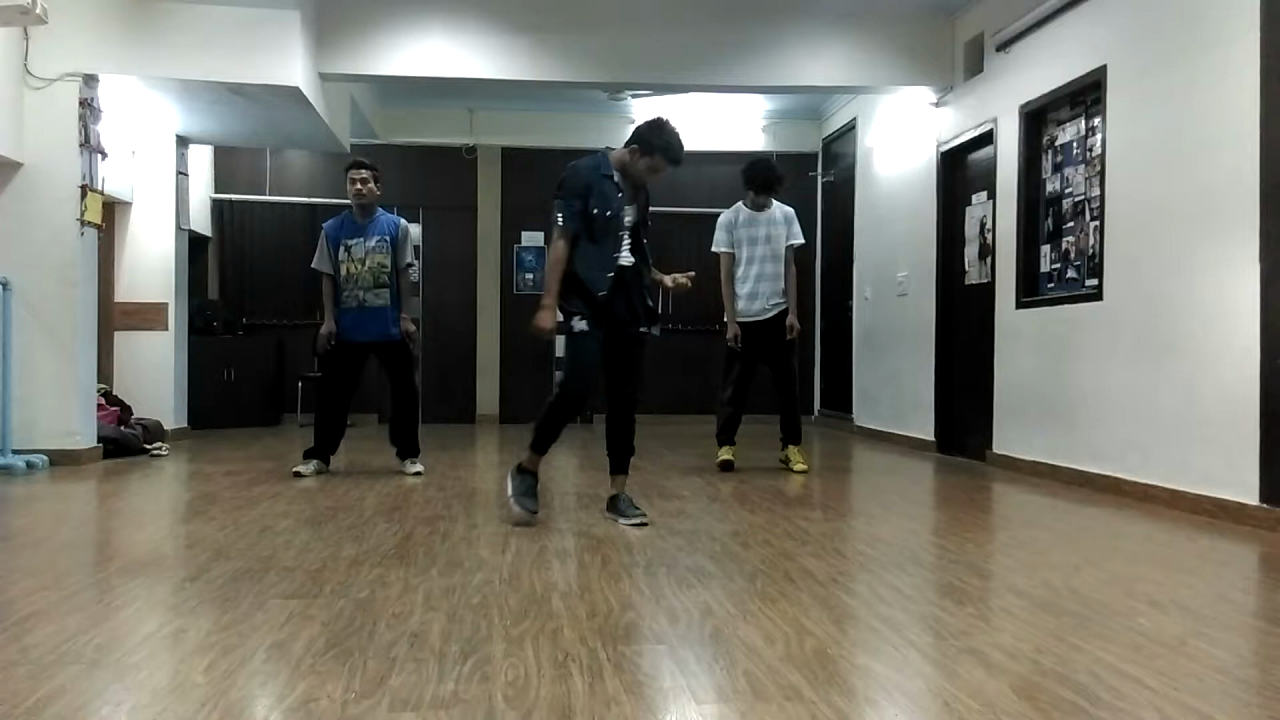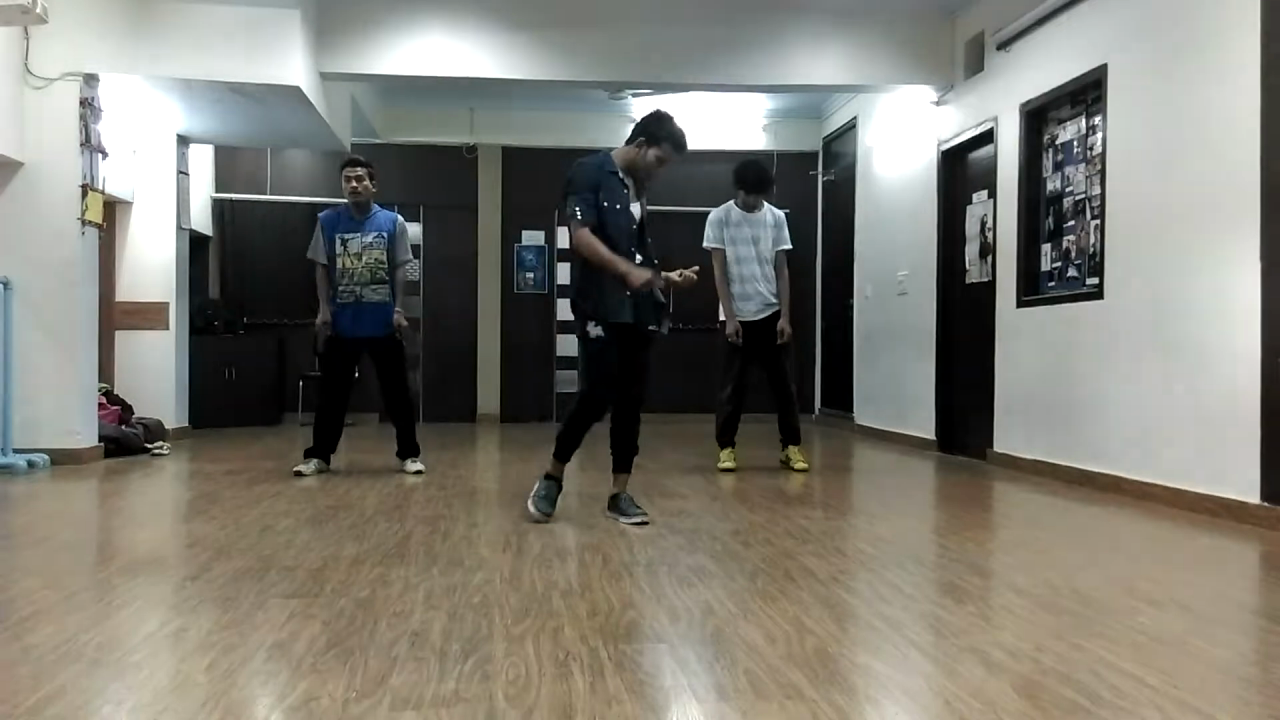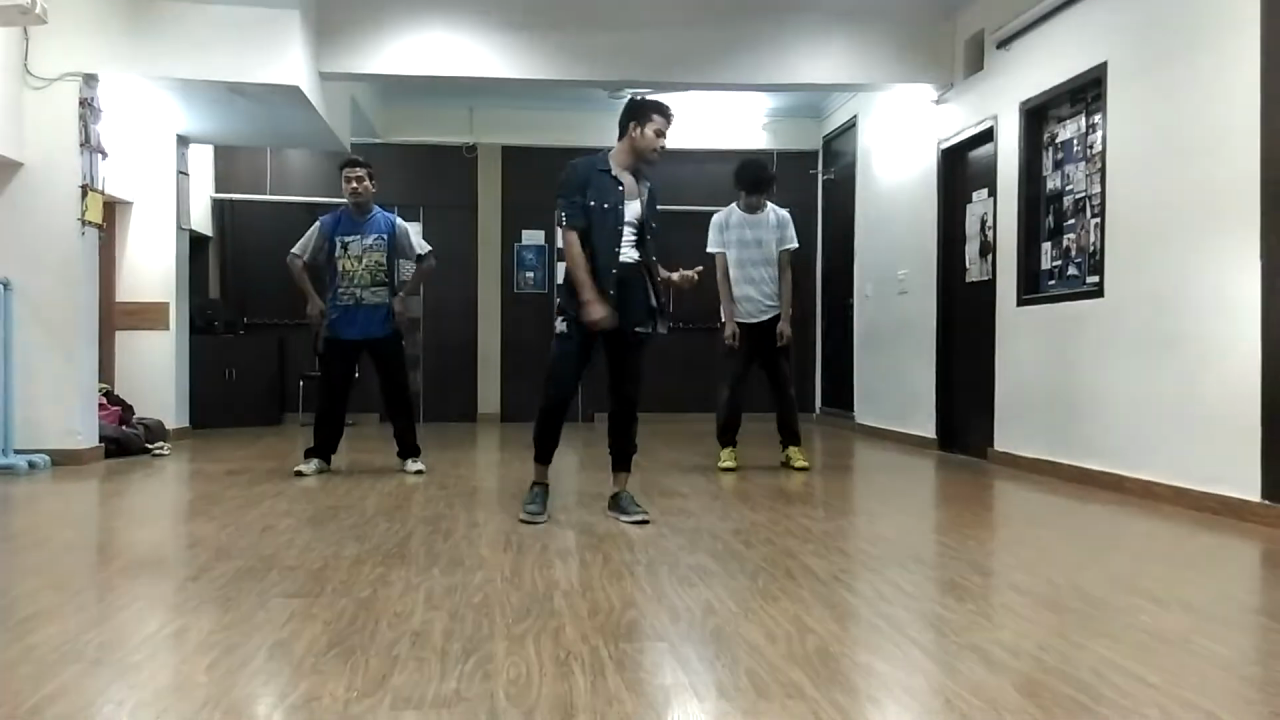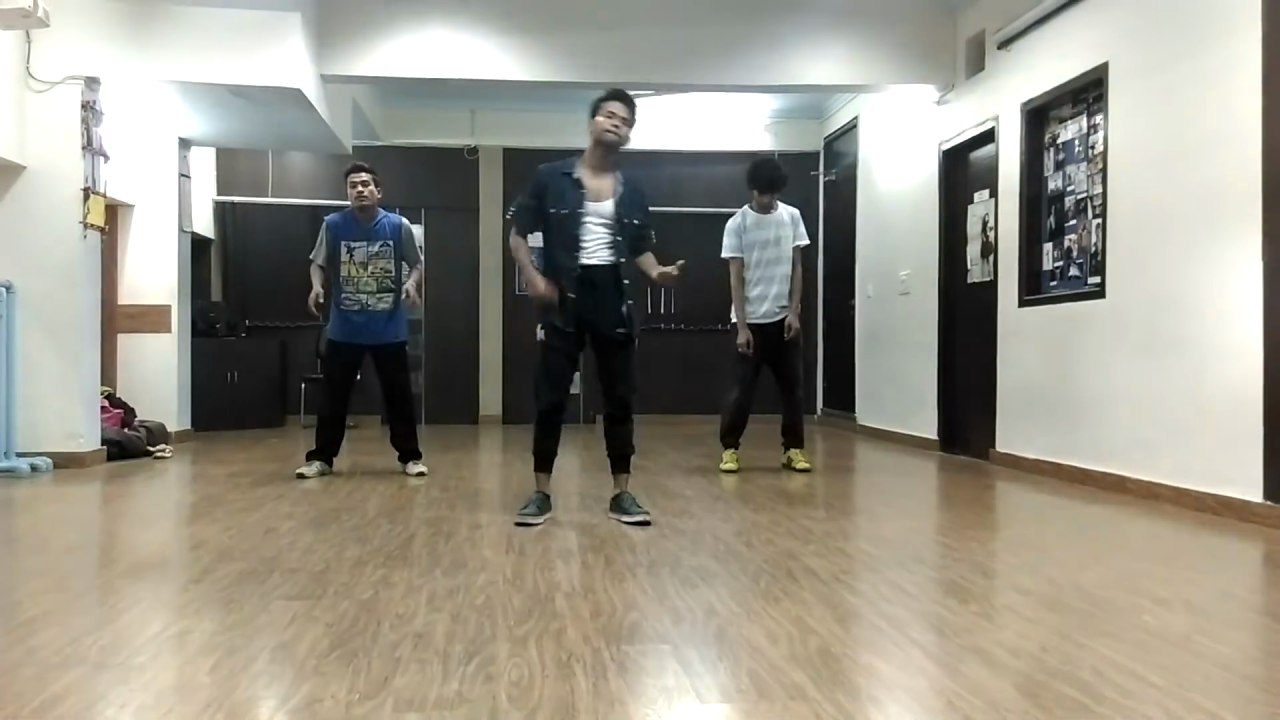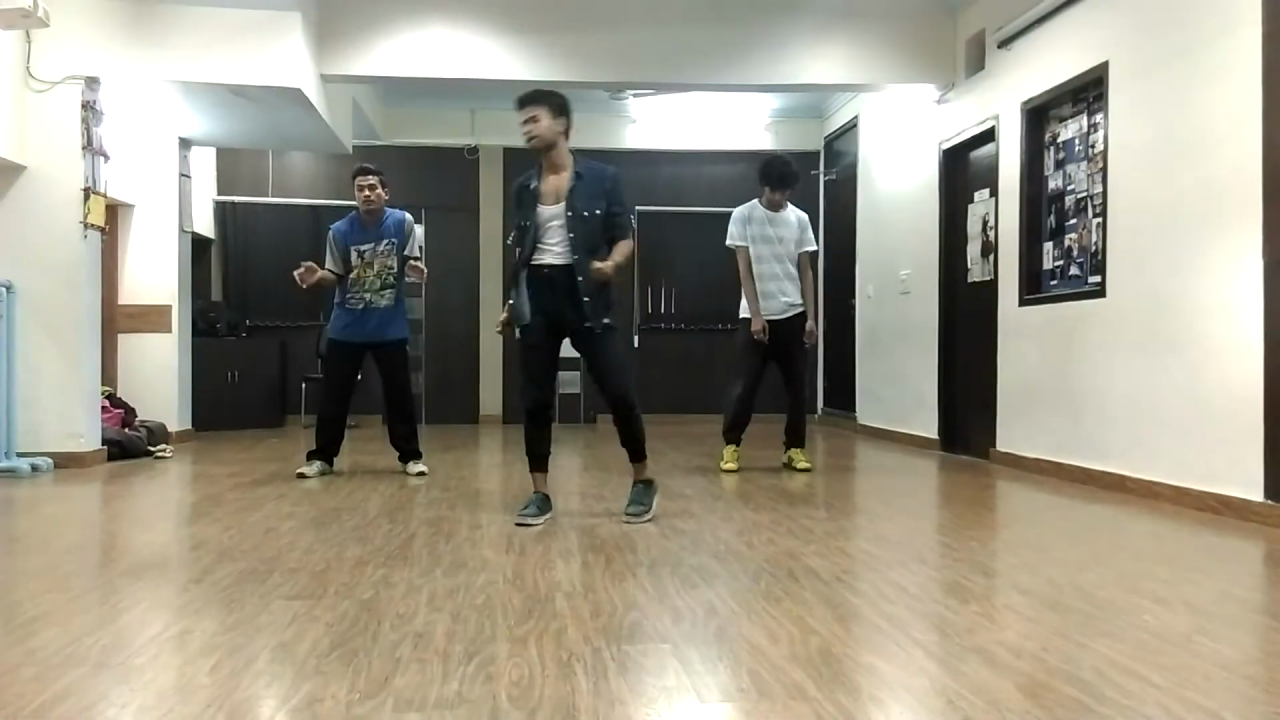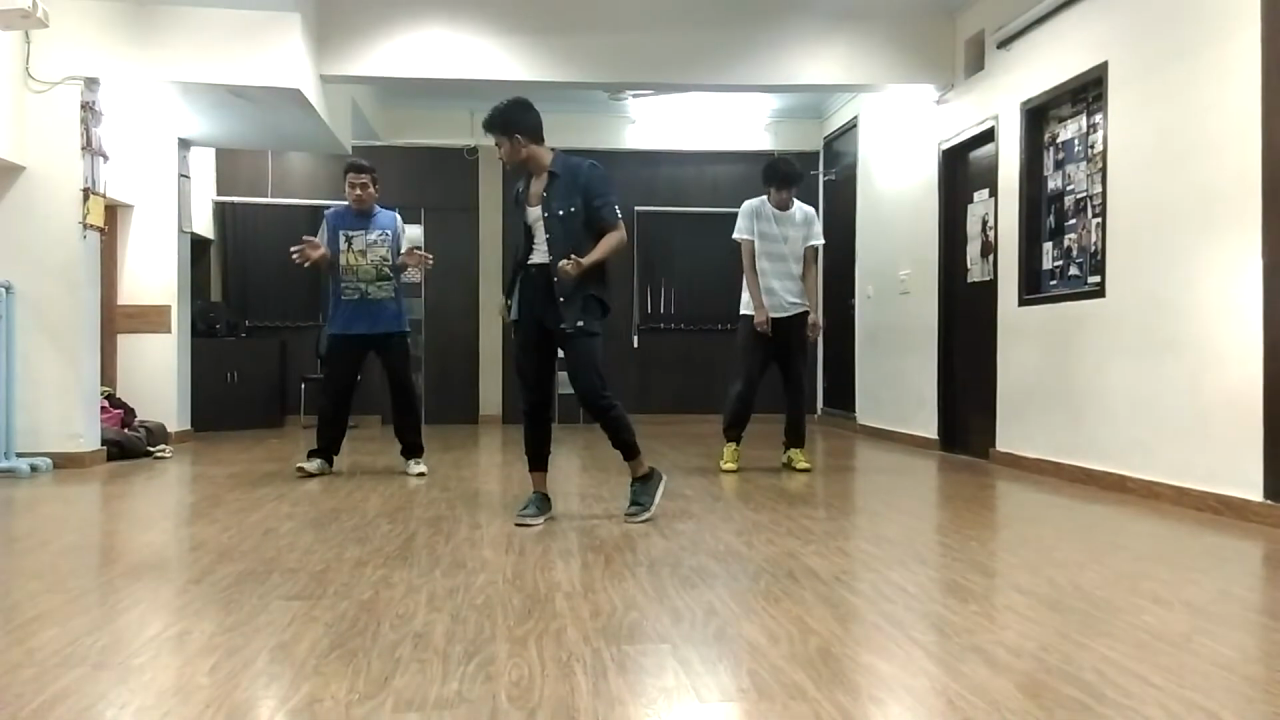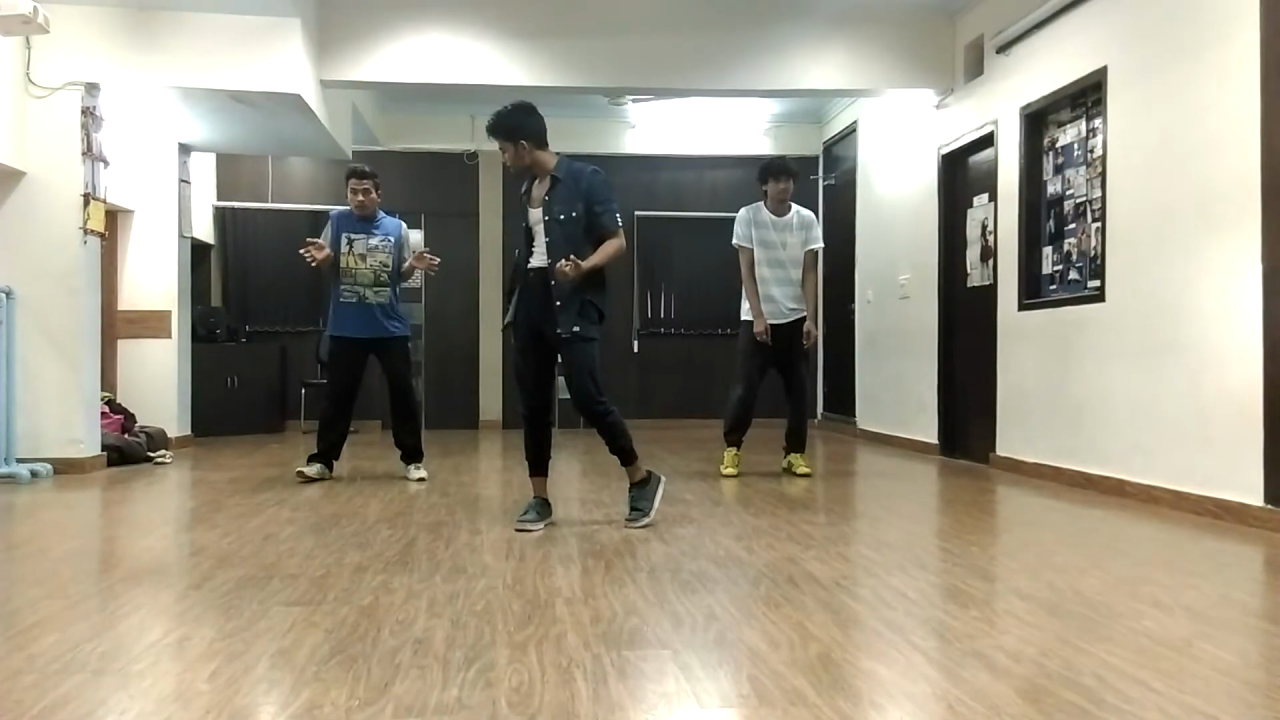
dt=0.3s
person 1, frame 1
left shoulder: (639, 192)
right shoulder: (583, 174)
right elbow: (561, 240)
left wrist: (660, 278)
right wrist: (548, 304)
left hip: (628, 300)
right hip: (587, 298)
left knee: (625, 398)
right knee: (578, 385)
left ankle: (618, 494)
right ankle: (526, 470)
person 1, frame 2
left shoulder: (638, 187)
right shoulder: (590, 172)
right elbow: (580, 235)
left wrist: (663, 277)
right wrist: (627, 271)
left hip: (636, 303)
right hip: (601, 300)
left knee: (631, 398)
right knee: (598, 393)
left ankle: (619, 493)
right ankle: (552, 477)
person 1, frame 3
left shoulder: (646, 190)
right shoulder: (583, 172)
right elbow: (571, 239)
left wrist: (670, 277)
right wrist: (588, 299)
left hip: (633, 300)
right hip: (587, 299)
left knee: (626, 398)
right knee: (558, 391)
left ankle: (620, 493)
right ankle: (539, 486)
person 1, frame 4
left shoulder: (631, 189)
right shoulder: (551, 178)
left elbow: (640, 248)
right elbow: (517, 233)
left wrist: (657, 271)
right wrist: (532, 276)
left hip: (612, 299)
right hip: (565, 299)
left knee: (619, 400)
right knee: (550, 399)
left ankle: (621, 494)
right ankle: (541, 494)
person 1, frame 5
left shoulder: (601, 178)
right shoulder: (524, 187)
left elbow: (626, 237)
left wrist: (610, 265)
right wrist: (511, 303)
left hip: (585, 295)
right hip: (538, 296)
left knee: (617, 388)
right knee: (536, 398)
left ankle: (642, 481)
right ankle: (540, 494)
person 1, frame 6
left shoulder: (583, 173)
right shoulder: (522, 188)
left elbow: (617, 233)
left wrist: (583, 264)
right wrist: (513, 297)
left hip: (574, 297)
right hip: (531, 296)
left knee: (591, 391)
right knee: (534, 399)
left ankle: (644, 474)
right ankle: (539, 494)
person 1, frame 7
left shoulder: (585, 179)
right shoulder: (527, 190)
left elbow: (616, 240)
left wrist: (582, 267)
right wrist: (513, 298)
left hip: (572, 301)
right hip: (531, 300)
left knee: (587, 396)
right knee: (533, 403)
left ankle: (642, 479)
right ankle: (540, 499)
person 2, frame 1
left shoulder: (397, 226)
right shoulder: (332, 229)
left elbow: (404, 274)
right elbow: (327, 277)
left wrist: (405, 316)
right wrist: (328, 320)
left hip: (389, 327)
right hip: (347, 327)
left knee: (405, 392)
right knee: (332, 393)
left ankle: (409, 455)
right ankle: (319, 456)
person 2, frame 2
left shoulder: (393, 222)
right shoulder: (328, 221)
left elbow: (400, 269)
right elbow: (321, 269)
left wrist: (398, 309)
right wrist: (323, 309)
left hip: (383, 323)
right hip: (342, 324)
left knee: (397, 391)
right knee: (332, 391)
left ankle: (409, 454)
right ankle: (319, 455)
person 2, frame 3
left shoulder: (392, 224)
right shoulder: (328, 225)
left elbow: (426, 260)
right elbow: (295, 259)
left wrist: (403, 296)
right wrist: (312, 299)
left hip: (384, 325)
right hip: (340, 325)
left knee: (397, 392)
right knee: (331, 393)
left ankle: (410, 454)
right ankle: (319, 455)
person 2, frame 4
left shoulder: (398, 226)
right shoulder: (333, 225)
left elbow: (416, 263)
right elbow: (320, 264)
left wrist: (412, 283)
right wrist: (317, 288)
left hip: (390, 328)
right hip: (343, 329)
left knee: (399, 395)
right knee: (333, 396)
left ankle: (410, 456)
right ankle: (321, 457)
person 2, frame 5
left shoulder: (403, 222)
right shoulder: (340, 231)
left elbow: (409, 262)
right elbow: (337, 275)
left wrist: (414, 269)
right wrist: (318, 276)
left hip: (391, 327)
right hip: (346, 327)
left knee: (399, 393)
right knee: (333, 394)
left ankle: (411, 456)
right ankle: (322, 457)
person 2, frame 6
left shoulder: (392, 220)
right shoulder: (333, 218)
left elbow: (398, 263)
right elbow: (327, 262)
left wrist: (409, 260)
right wrist: (317, 256)
left hip: (389, 320)
right hip: (345, 322)
left knee: (403, 386)
right knee: (336, 389)
left ankle: (413, 454)
right ankle: (322, 455)
person 2, frame 7
left shoulder: (396, 228)
right shoulder: (337, 220)
left elbow: (402, 274)
right elbow: (327, 262)
left wrist: (414, 265)
right wrist: (322, 257)
left hip: (390, 325)
right hip: (346, 327)
left knee: (402, 389)
right knee: (339, 392)
left ankle: (413, 460)
right ankle: (323, 461)
person 3, frame 1
left shoulder: (787, 215)
right shoulder: (729, 219)
left elbow: (790, 267)
right elbow: (726, 273)
left wrist: (793, 312)
right wrist: (731, 320)
left hip: (778, 314)
right hip: (743, 316)
left knee: (787, 383)
right knee: (735, 385)
left ankle: (791, 447)
right ankle: (725, 445)
person 3, frame 2
left shoulder: (776, 218)
right shoulder: (719, 217)
left elbow: (782, 270)
right elbow: (719, 271)
left wrist: (784, 316)
right wrist: (730, 317)
left hip: (771, 314)
right hip: (737, 316)
left knee: (783, 383)
right knee: (733, 385)
left ankle: (791, 447)
right ankle: (726, 448)
person 3, frame 3
left shoulder: (781, 218)
right shoulder: (722, 221)
left elbow: (785, 271)
right elbow: (722, 274)
left wrist: (785, 318)
right wrist: (729, 320)
left hip: (773, 317)
right hip: (739, 317)
left knee: (783, 384)
right knee: (732, 386)
left ankle: (791, 447)
right ankle: (727, 447)
person 3, frame 4
left shoulder: (792, 216)
right shoulder: (736, 224)
left elbow: (797, 268)
right elbow: (736, 278)
left wrist: (794, 312)
right wrist: (742, 327)
left hip: (784, 317)
right hip: (751, 319)
left knee: (792, 385)
right knee: (742, 388)
left ankle: (793, 448)
right ankle: (729, 449)
person 3, frame 5
left shoulder: (800, 219)
right shoulder: (743, 215)
left elbow: (805, 271)
right elbow: (744, 270)
left wrist: (811, 317)
right wrist: (756, 315)
left hip: (793, 315)
right hip: (756, 316)
left knee: (797, 385)
right knee: (745, 384)
left ankle: (794, 448)
right ankle: (731, 446)
person 3, frame 6
left shoulder: (808, 215)
right shoulder: (751, 210)
left elbow: (810, 267)
right elbow: (748, 263)
left wrist: (813, 311)
right wrist: (760, 308)
left hip: (795, 313)
right hip: (756, 312)
left knee: (797, 384)
right knee: (745, 382)
left ankle: (794, 448)
right ankle: (731, 445)
person 3, frame 7
left shoulder: (806, 219)
right shoulder: (747, 217)
left elbow: (809, 273)
right elbow: (747, 271)
left wrist: (810, 319)
right wrist: (758, 316)
left hip: (794, 319)
right hip: (756, 319)
left knee: (799, 389)
right knee: (745, 387)
left ankle: (795, 453)
right ankle: (731, 450)
